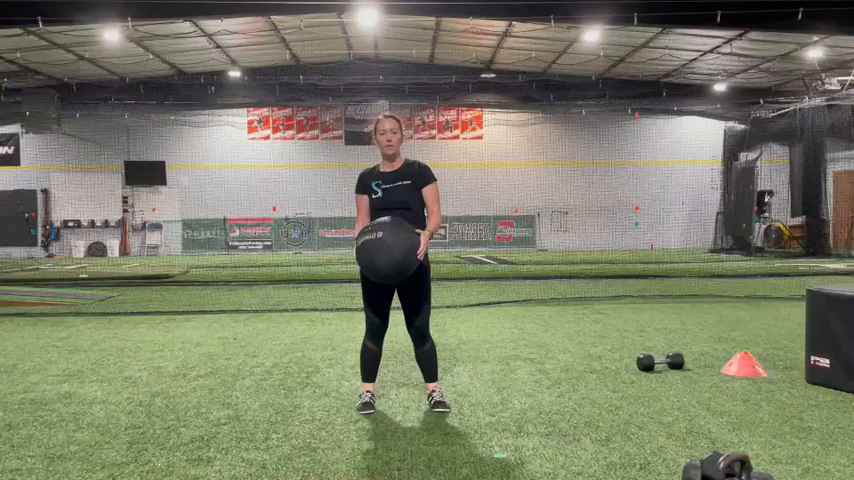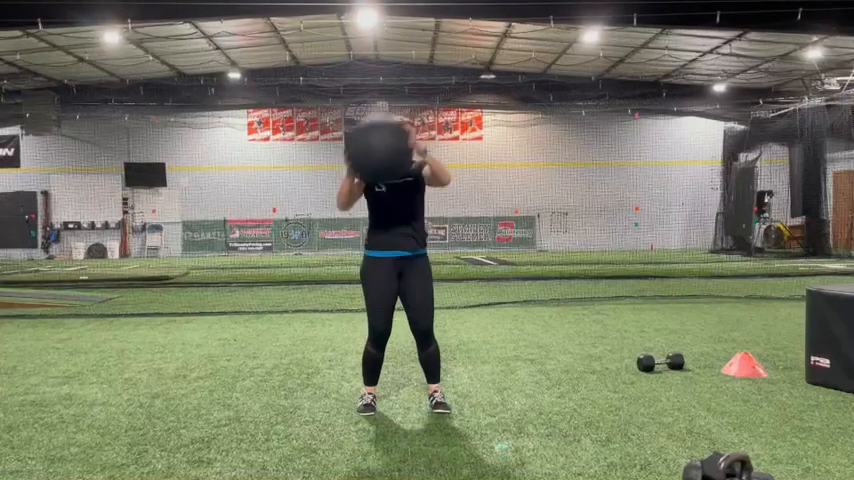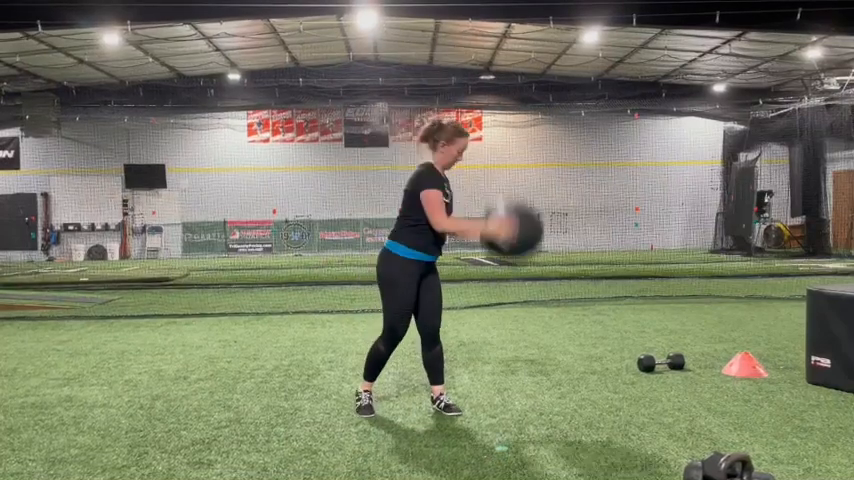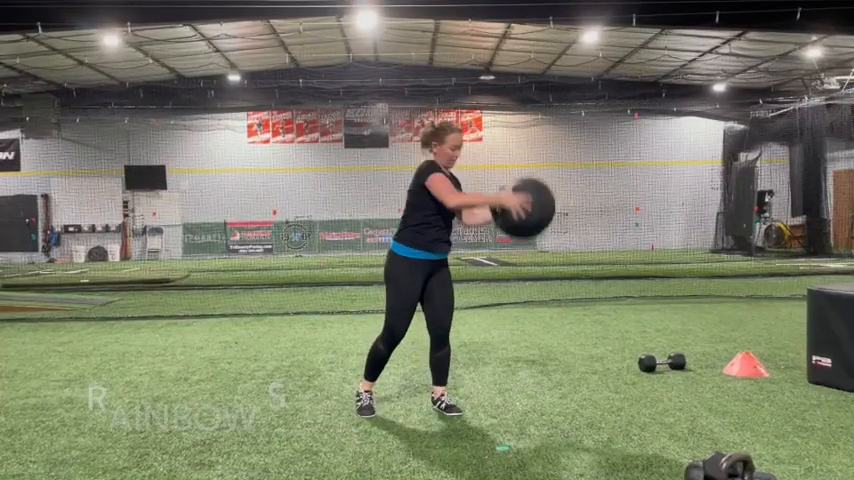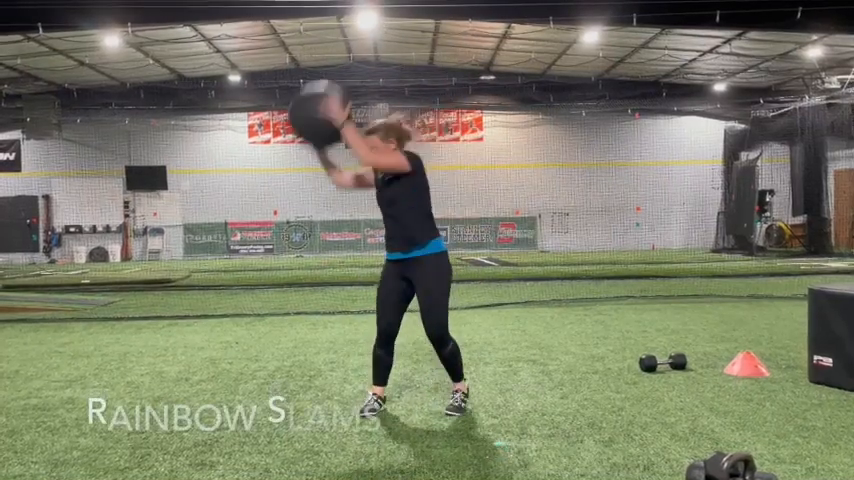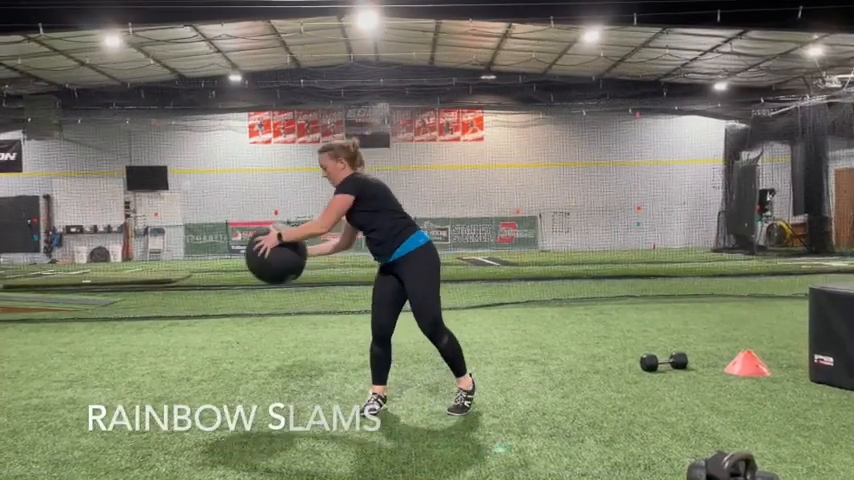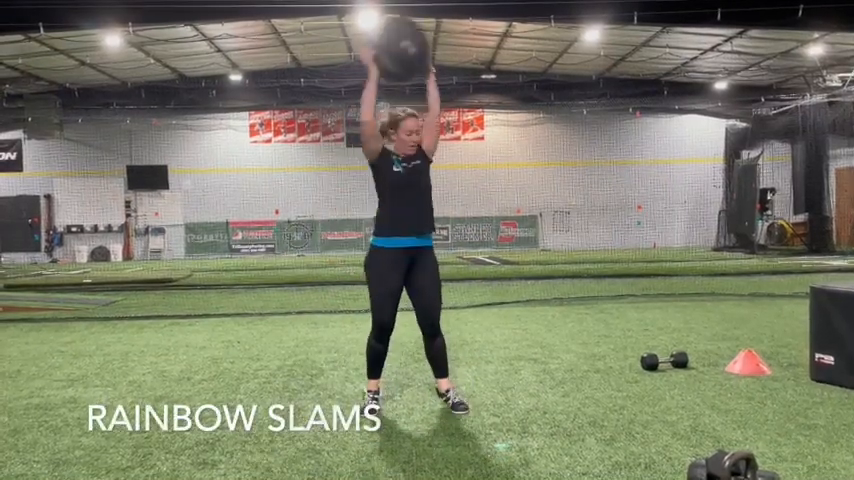
dt=0.7s
person 1, frame 1
left shoulder: (420, 171)
right shoulder: (367, 178)
left elbow: (435, 213)
right elbow: (363, 220)
left wrist: (427, 233)
left hip: (414, 261)
left knee: (419, 327)
right knee: (375, 327)
left ankle: (434, 391)
right ankle: (367, 391)
person 1, frame 2
left shoulder: (418, 172)
left elbow: (444, 178)
right elbow: (343, 204)
left wrist: (423, 152)
right wrist: (352, 171)
left hip: (415, 263)
right hip: (378, 264)
left knee: (424, 330)
right knee: (378, 332)
left ankle: (435, 392)
right ankle: (369, 393)
person 1, frame 3
left shoulder: (440, 179)
right shoulder: (425, 175)
left elbow: (450, 223)
right elbow: (441, 223)
left wrist: (483, 229)
right wrist: (486, 227)
left hip: (425, 265)
right hip: (399, 263)
left knee: (431, 333)
right knee: (394, 331)
left ankle: (438, 395)
right ankle: (365, 390)
person 1, frame 4
left shoulder: (450, 179)
right shoulder: (427, 170)
left elbow: (465, 216)
right elbow: (453, 201)
left wrist: (498, 208)
right wrist: (501, 199)
left hip: (437, 265)
right hip: (407, 263)
left knee: (441, 332)
right knee: (394, 332)
left ankle: (439, 395)
right ankle: (365, 390)
person 1, frame 5
left shoulder: (411, 163)
right shoulder: (384, 174)
left elbow: (371, 160)
right elbow: (343, 179)
left wrist: (343, 122)
right wrist: (321, 151)
left hip: (429, 261)
right hip: (396, 264)
left knee: (437, 331)
right knee: (385, 332)
left ankle: (461, 389)
right ankle: (377, 394)
person 1, frame 6
left shoulder: (353, 185)
right shoulder: (356, 194)
left elbow: (321, 226)
right elbow: (343, 242)
left wrist: (280, 236)
left hip: (416, 258)
right hip: (391, 265)
left knee: (432, 326)
right knee: (380, 331)
left ankle: (465, 384)
right ankle: (378, 394)
person 1, frame 7
left shoulder: (421, 158)
right shoulder: (381, 159)
left elbow: (433, 113)
right elbow: (366, 122)
left wrist: (428, 73)
right wrist: (373, 74)
left hip: (422, 254)
right hip: (386, 254)
left knee: (431, 325)
right knee: (382, 327)
left ankle: (445, 388)
right ankle: (372, 390)
